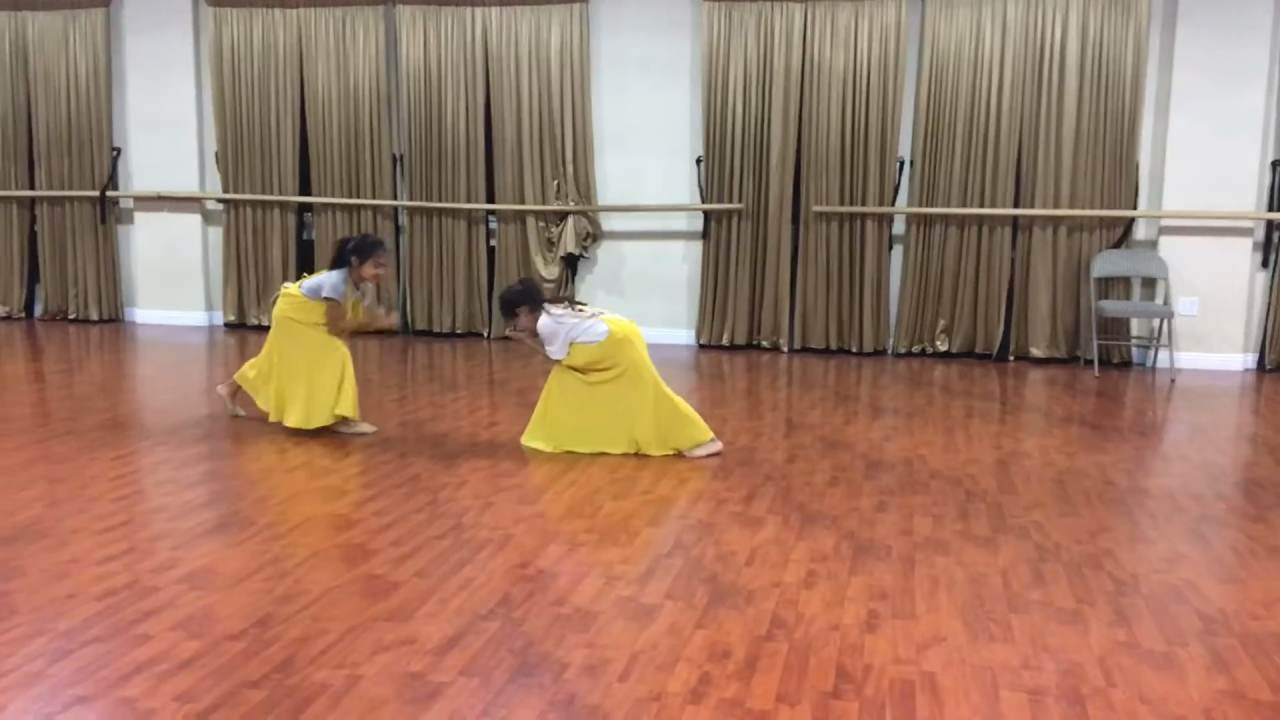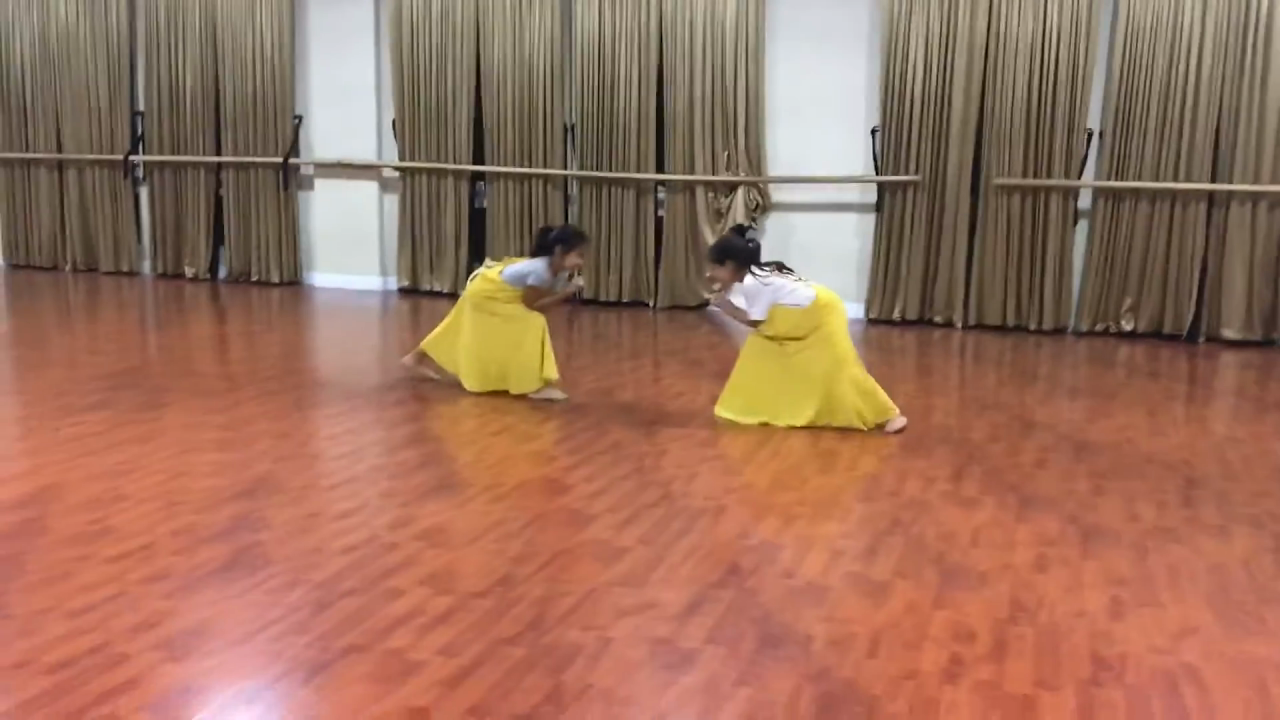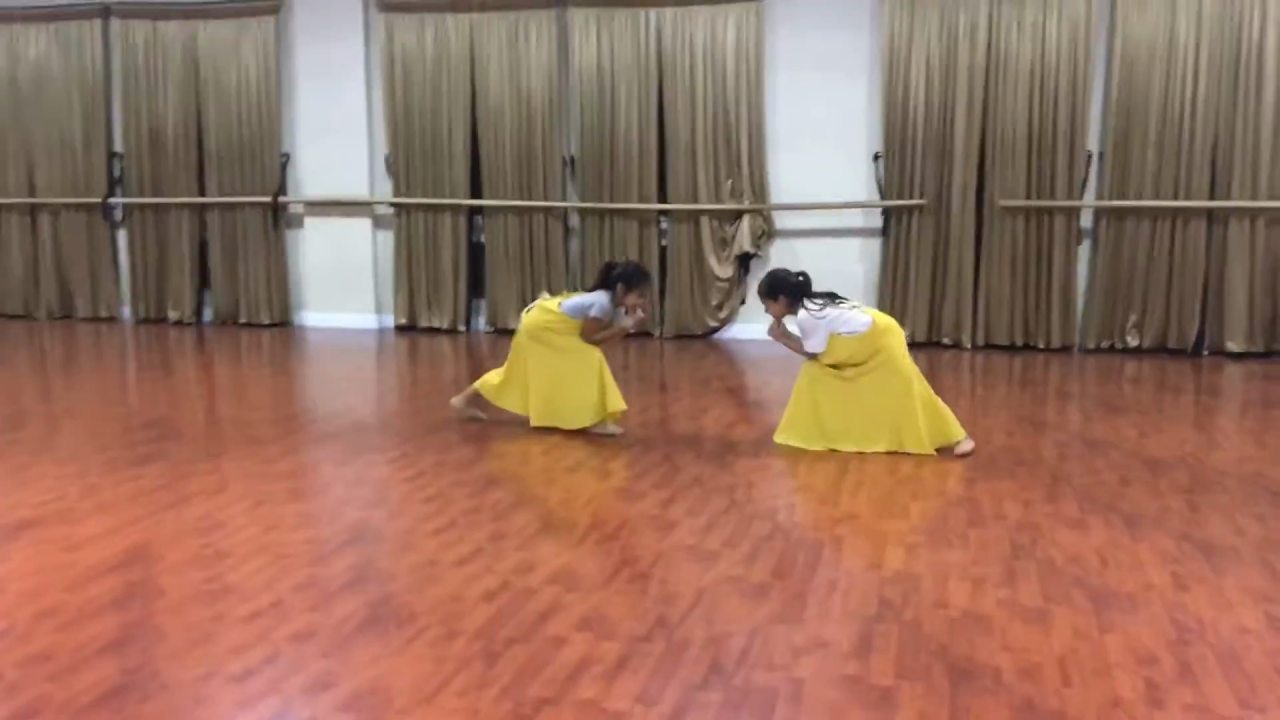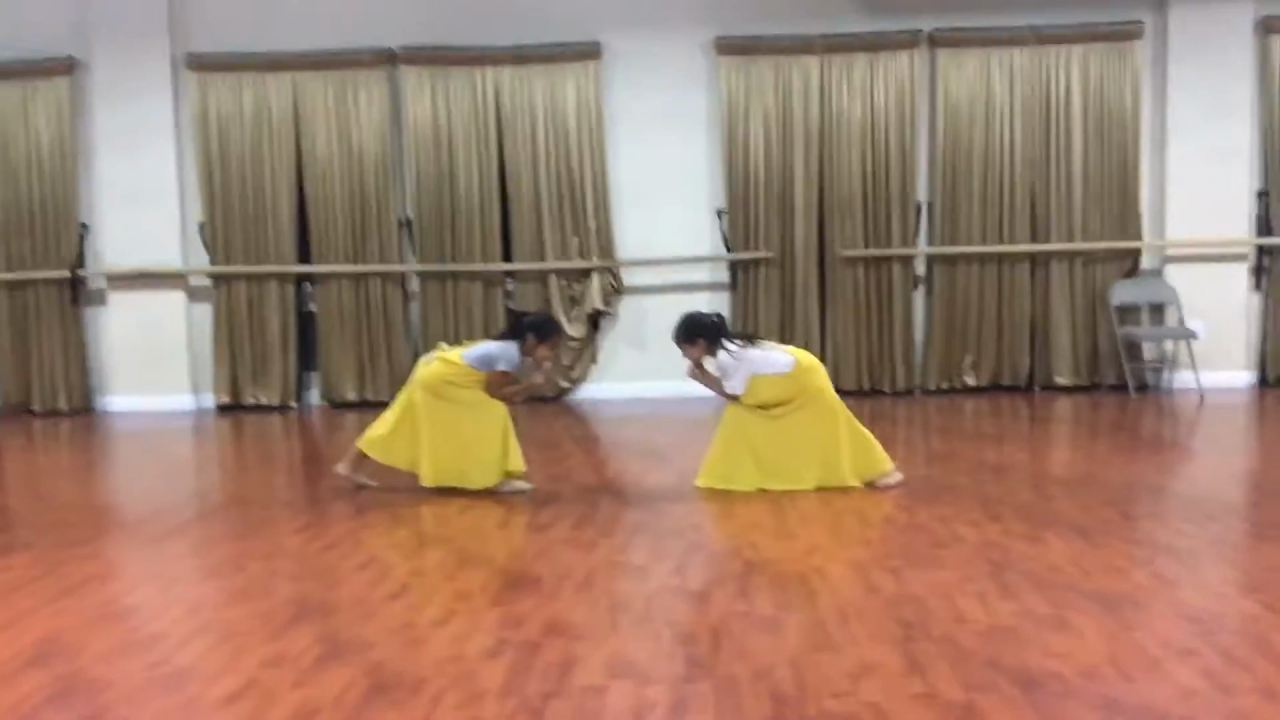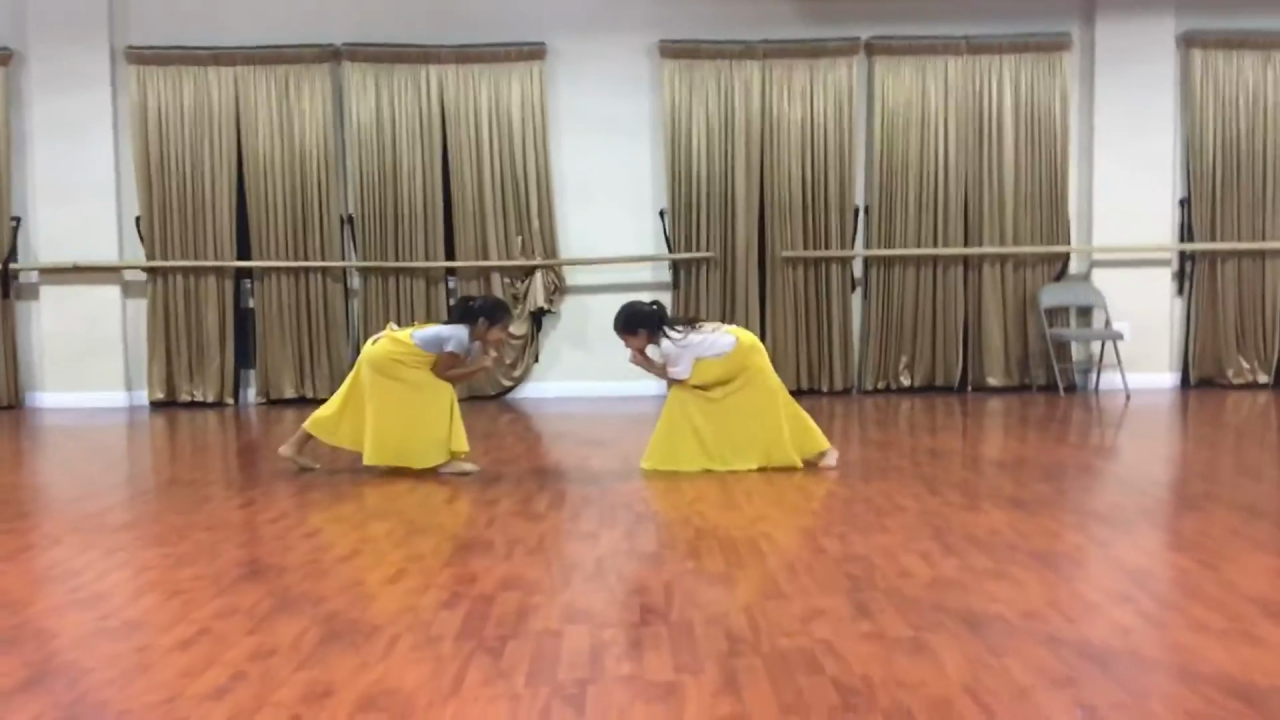
dt=1s
person 1, frame 1
left shoulder: (545, 323)
right shoulder: (551, 311)
left elbow: (558, 356)
right elbow: (561, 346)
left wrist: (527, 339)
right wrist: (531, 337)
left hip: (618, 342)
right hip: (611, 339)
left knee: (649, 395)
right knee: (564, 377)
left ankle: (702, 440)
right ankle: (566, 433)
person 1, frame 2
left shoulder: (751, 283)
right shoulder: (755, 274)
left elbow: (755, 322)
right elbow: (757, 316)
left wrist: (725, 305)
right wrist: (727, 302)
left hip: (821, 313)
right hip: (804, 317)
left knee: (840, 366)
right knee: (760, 345)
left ankle: (889, 415)
person 1, frame 3
left shoulder: (806, 316)
right shoulder: (810, 305)
left elbow: (814, 353)
right elbow: (813, 345)
left wrist: (782, 337)
right wrist: (784, 334)
left hip: (879, 337)
right hip: (862, 341)
left knee: (908, 390)
right knee: (815, 372)
left ankle: (956, 438)
person 1, frame 4
left shoulder: (726, 357)
right shoulder: (726, 348)
left elbow: (734, 396)
right elbow: (732, 388)
left wrist: (701, 376)
right wrist: (703, 373)
left hip: (802, 374)
right hip: (786, 378)
left knee: (833, 424)
right knee: (739, 414)
left ankle: (883, 471)
right ankle: (738, 471)
person 1, frame 5
left shoulder: (671, 344)
right shoulder: (666, 332)
left elbow: (678, 379)
right elbow: (674, 372)
left wrist: (645, 363)
right wrist: (646, 361)
left hip: (744, 354)
right hip: (725, 359)
left knee: (775, 405)
right knee: (682, 397)
left ankle: (822, 451)
right ankle: (686, 452)
person 2, frame 1
left shoulder: (363, 285)
right shoulder: (336, 282)
left elbow: (356, 320)
right elbow: (337, 327)
left wrist: (380, 321)
right wrist: (370, 320)
left hip: (305, 317)
right hip: (293, 314)
left knee: (275, 361)
right knee: (335, 356)
left ankle: (230, 388)
right ankle: (341, 419)
person 2, frame 2
left shoulder: (559, 272)
right shoulder: (539, 271)
left elbow: (549, 300)
right elbow: (532, 305)
left wrist: (570, 288)
right wrist: (564, 294)
left hip: (485, 291)
right hip: (484, 293)
left knee: (459, 332)
right knee: (533, 324)
left ankle: (416, 358)
right ankle: (536, 385)
person 2, frame 3
left shoulder: (614, 306)
right shoulder: (602, 303)
left elbow: (607, 334)
right elbow: (589, 338)
left wrist: (626, 326)
right wrist: (622, 327)
left hip: (539, 324)
right hip: (541, 326)
left knee: (515, 373)
right knee: (589, 360)
left ankle: (466, 399)
right ankle: (594, 419)
person 2, frame 4
left shoulder: (516, 352)
right shoulder: (510, 355)
left elbow: (511, 394)
right elbow: (494, 393)
left wrist: (531, 383)
right wrist: (531, 384)
left hip: (434, 374)
right hip: (440, 378)
left knee: (399, 425)
right knee: (492, 415)
left ankle: (351, 464)
right ankle: (497, 478)
person 2, frame 5
left shoulder: (471, 341)
right shoulder: (460, 337)
left elbow: (453, 372)
right elbow: (440, 374)
left wrist: (481, 364)
right wrist: (478, 367)
left hip: (381, 353)
right hip: (386, 357)
left knee: (347, 407)
right knee: (438, 396)
left ankle: (294, 446)
right ankle: (444, 460)
